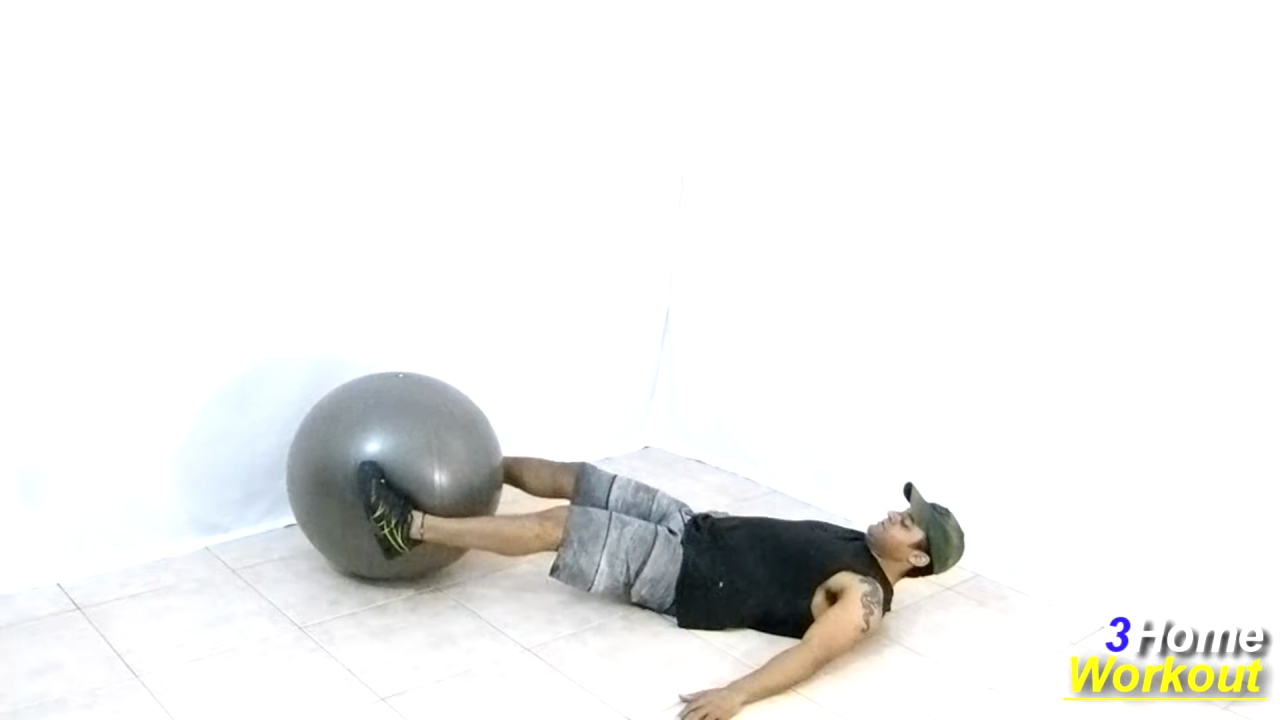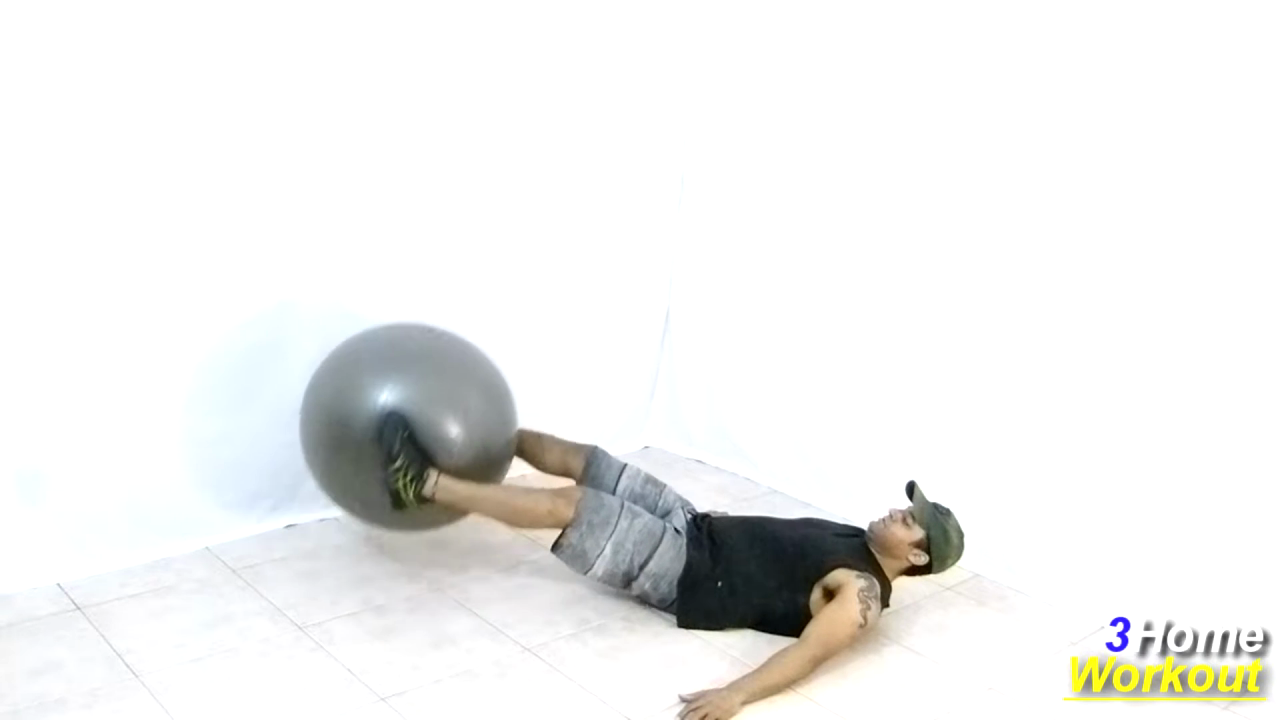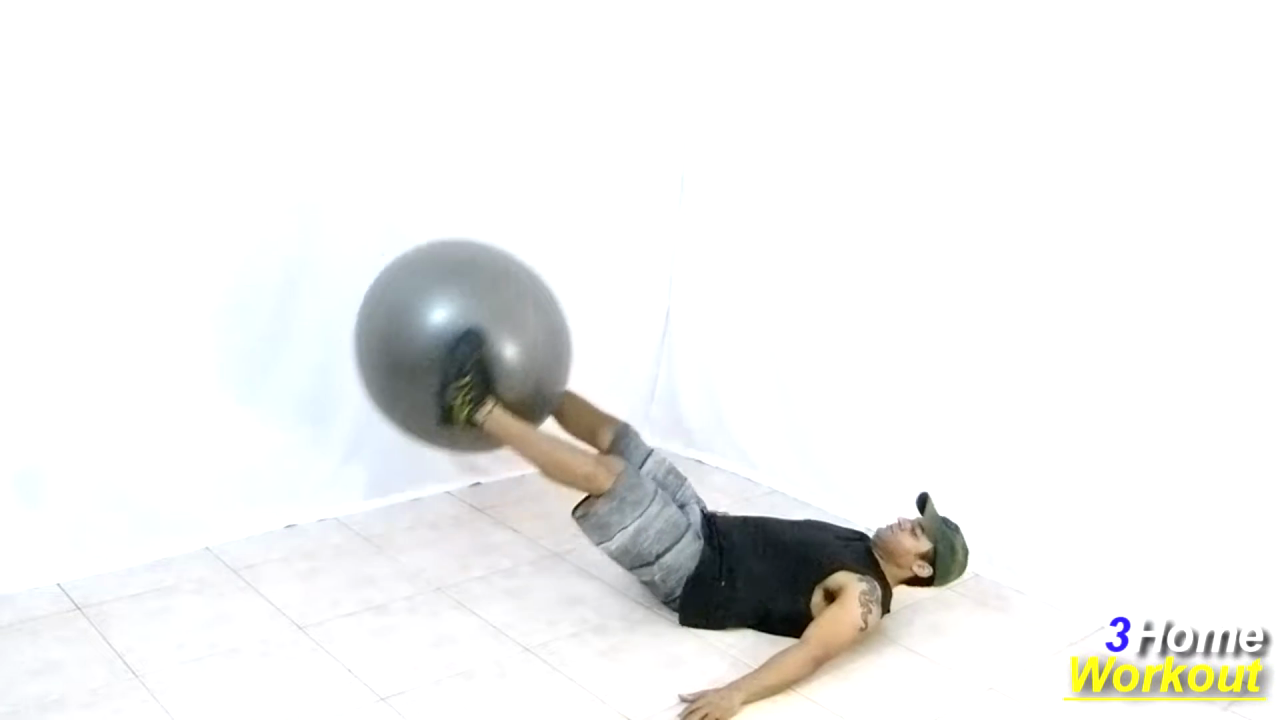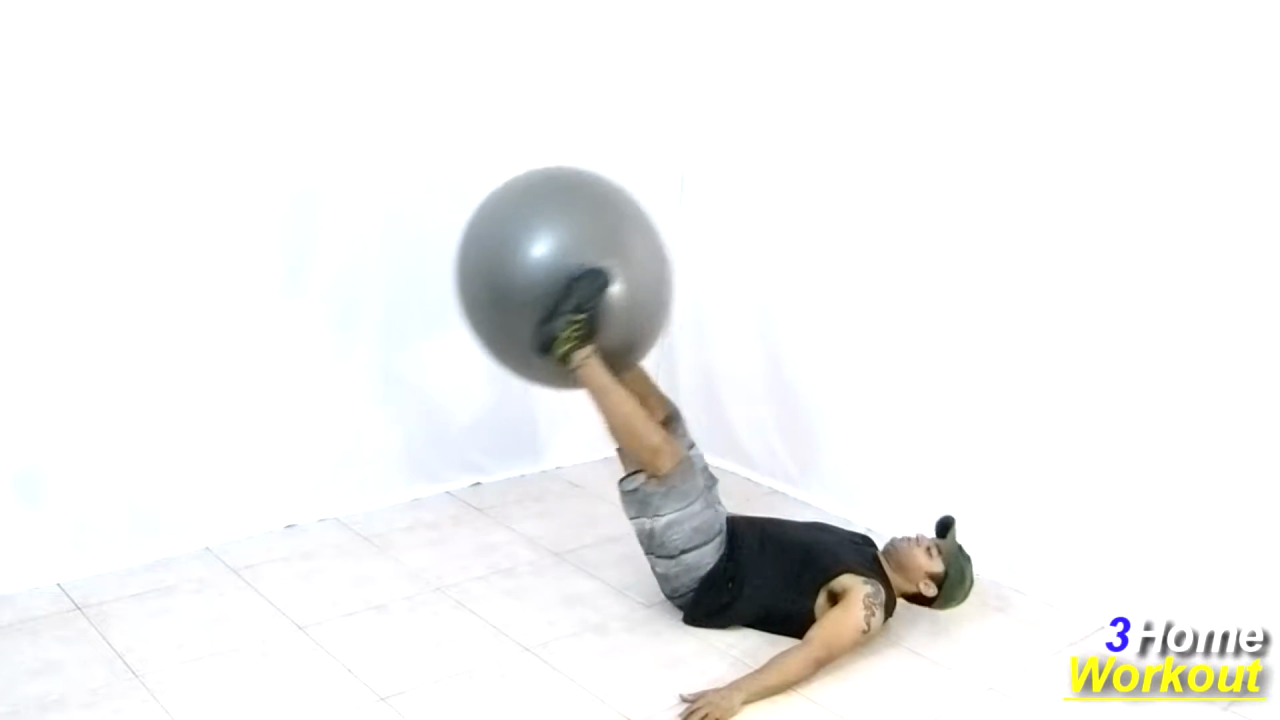
dt=0.2s
person 1, frame 1
left shoulder: (864, 597)
right shoulder: (854, 545)
left elbow: (812, 653)
right wrist: (710, 521)
left hip: (691, 578)
right hip: (694, 531)
left knee: (555, 525)
right knee: (572, 477)
left ankle: (410, 526)
person 1, frame 2
left shoulder: (862, 595)
right shoulder: (854, 540)
left elbow: (807, 654)
left hip: (689, 579)
right hip: (696, 531)
left knee: (569, 505)
right knee: (584, 460)
left ankle: (424, 482)
person 1, frame 3
left shoulder: (862, 599)
right shoulder: (856, 545)
left elbow: (808, 654)
left hip: (698, 579)
right hip: (707, 532)
left knee: (604, 474)
right knee: (612, 434)
left ankle: (478, 408)
person 1, frame 4
left shoulder: (866, 602)
right shoulder: (859, 548)
left elbow: (810, 655)
left hip: (707, 581)
right hip: (725, 541)
left knee: (662, 453)
right knee: (663, 420)
left ankle: (575, 349)
right ankle: (580, 340)
